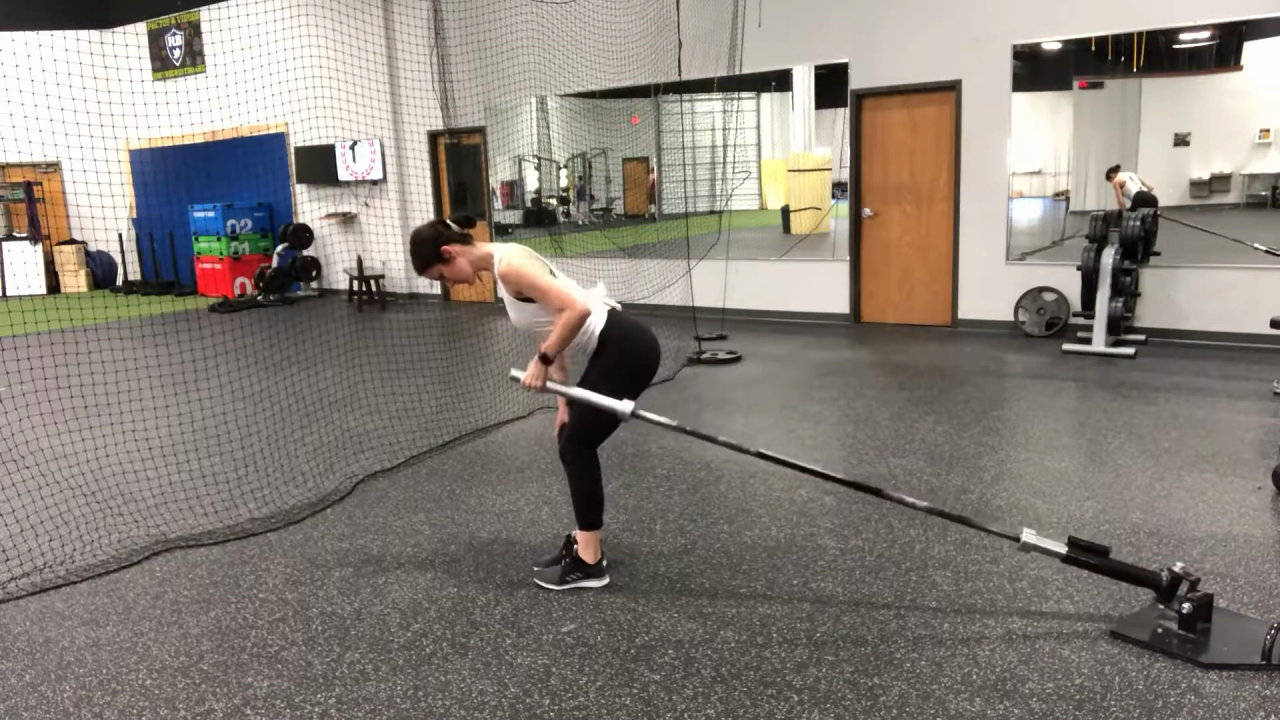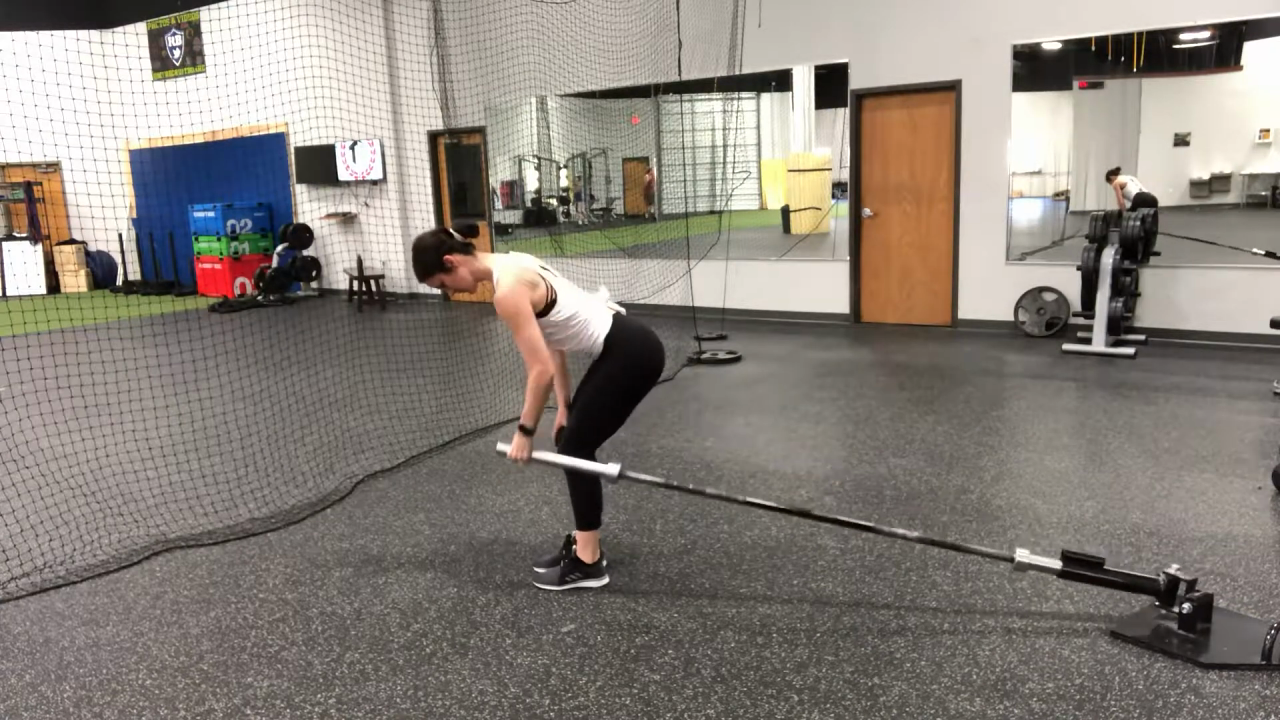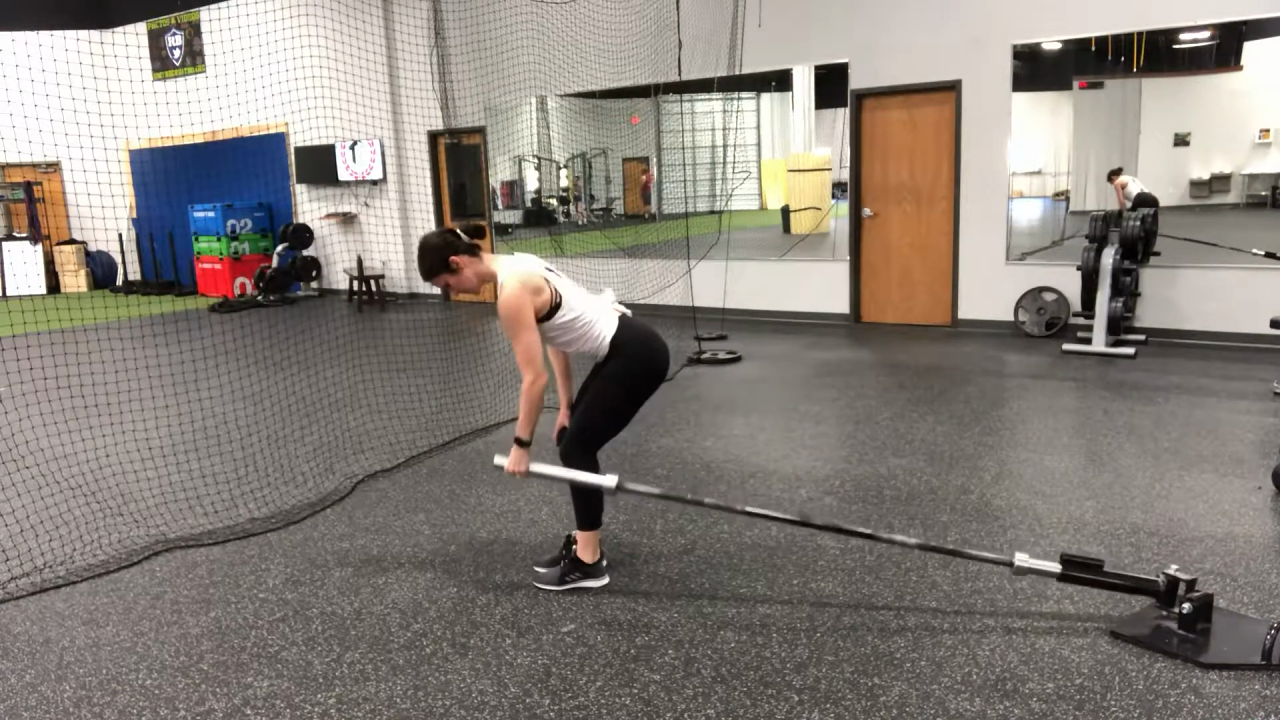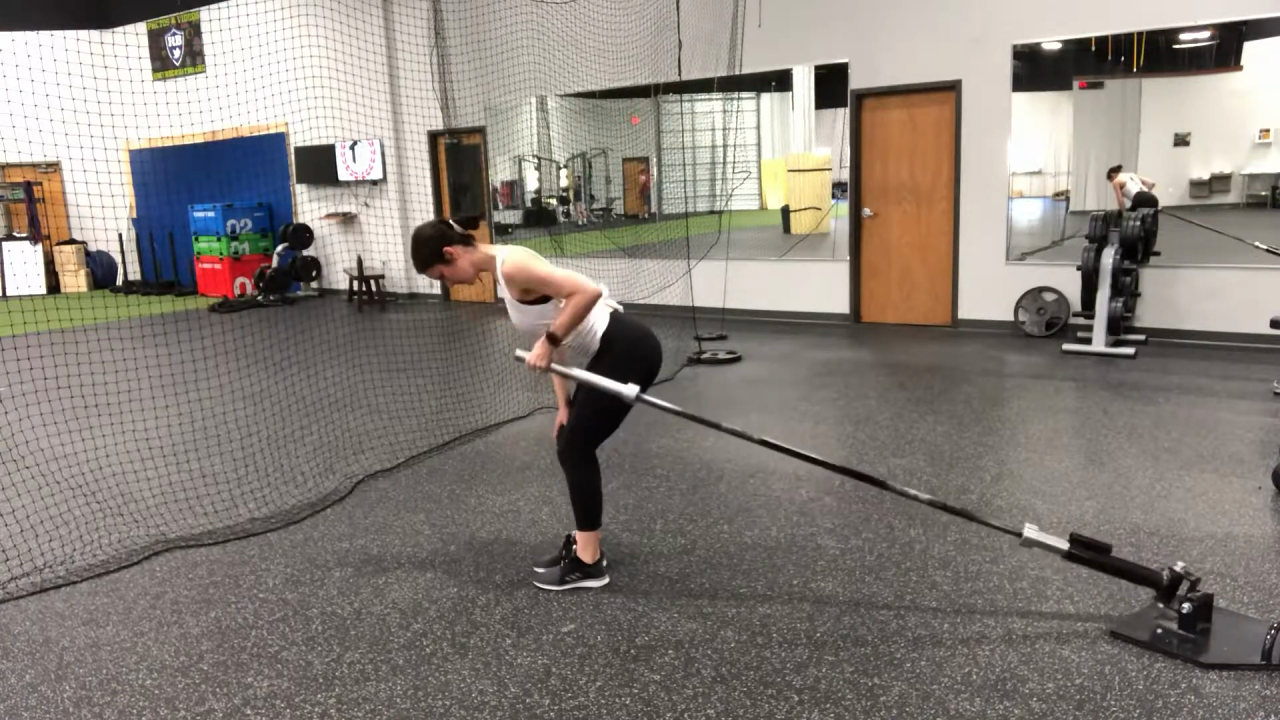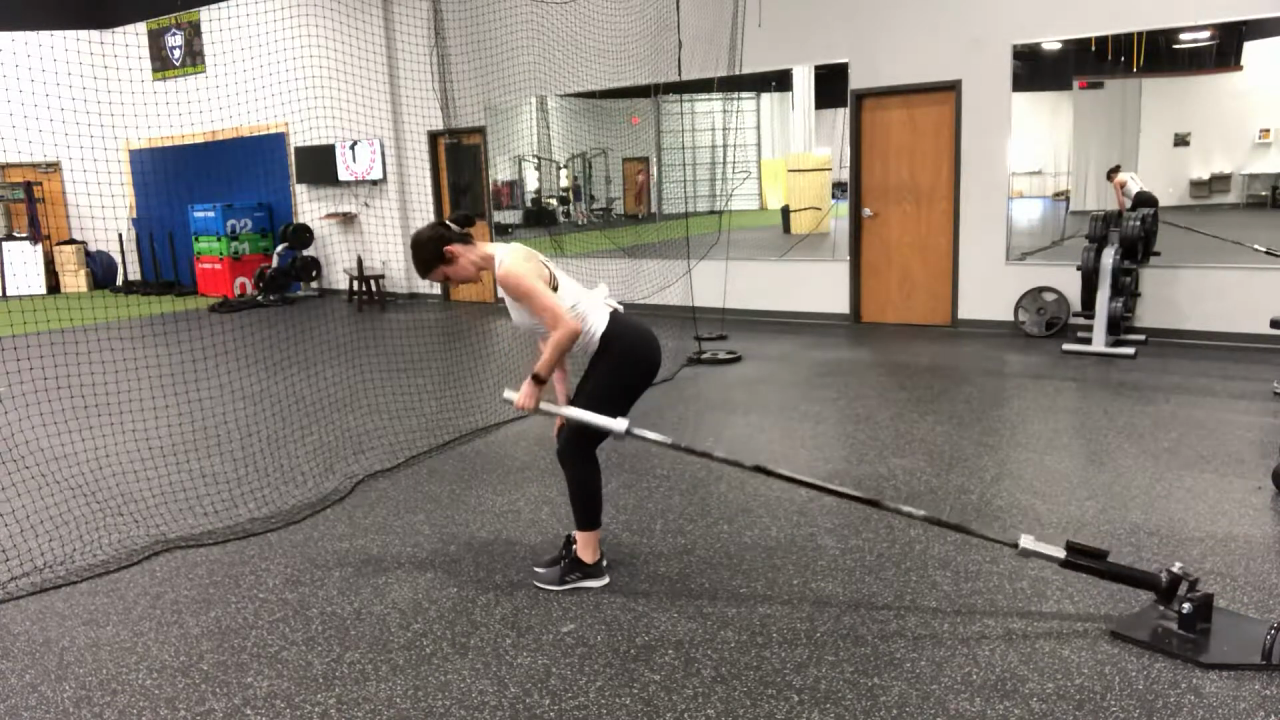
dt=0.4s
person 1, frame 1
left shoulder: (509, 266)
right shoulder: (506, 263)
left elbow: (576, 310)
right elbow: (550, 328)
left wrist: (541, 362)
right wrist: (564, 401)
left hip: (626, 349)
right hip: (616, 345)
left knee: (576, 447)
right knee: (572, 442)
left ankle: (589, 563)
right ankle: (583, 544)
person 1, frame 2
left shoulder: (508, 289)
right shoulder: (511, 265)
left elbow: (539, 371)
right elbow: (553, 335)
left wrist: (524, 432)
right wrist: (564, 406)
left hip: (632, 354)
right hip: (621, 346)
left knee: (575, 447)
right knee: (570, 439)
left ankle: (588, 562)
right ankle: (583, 542)
person 1, frame 3
left shoulder: (512, 291)
right shoulder: (516, 268)
left elbow: (535, 380)
left wrist: (521, 446)
right wrist: (566, 407)
left hip: (636, 355)
right hip: (624, 349)
left knee: (579, 449)
right knee: (571, 442)
left ankle: (588, 563)
right ankle: (583, 543)
person 1, frame 4
left shoulder: (512, 265)
right shoulder: (505, 267)
left elbow: (588, 290)
right elbow: (554, 322)
left wrist: (547, 341)
right wrist: (564, 404)
left hip: (628, 350)
right hip: (613, 348)
left knee: (575, 448)
right knee: (571, 443)
left ankle: (588, 563)
right ankle: (583, 543)
person 1, frame 5
left shoulder: (509, 270)
right shoulder: (511, 259)
left elbow: (567, 329)
right elbow: (556, 332)
left wrist: (534, 383)
right wrist: (564, 401)
left hip: (627, 350)
right hip: (618, 346)
left knee: (575, 448)
right knee: (572, 441)
left ankle: (589, 563)
right ankle: (582, 543)
